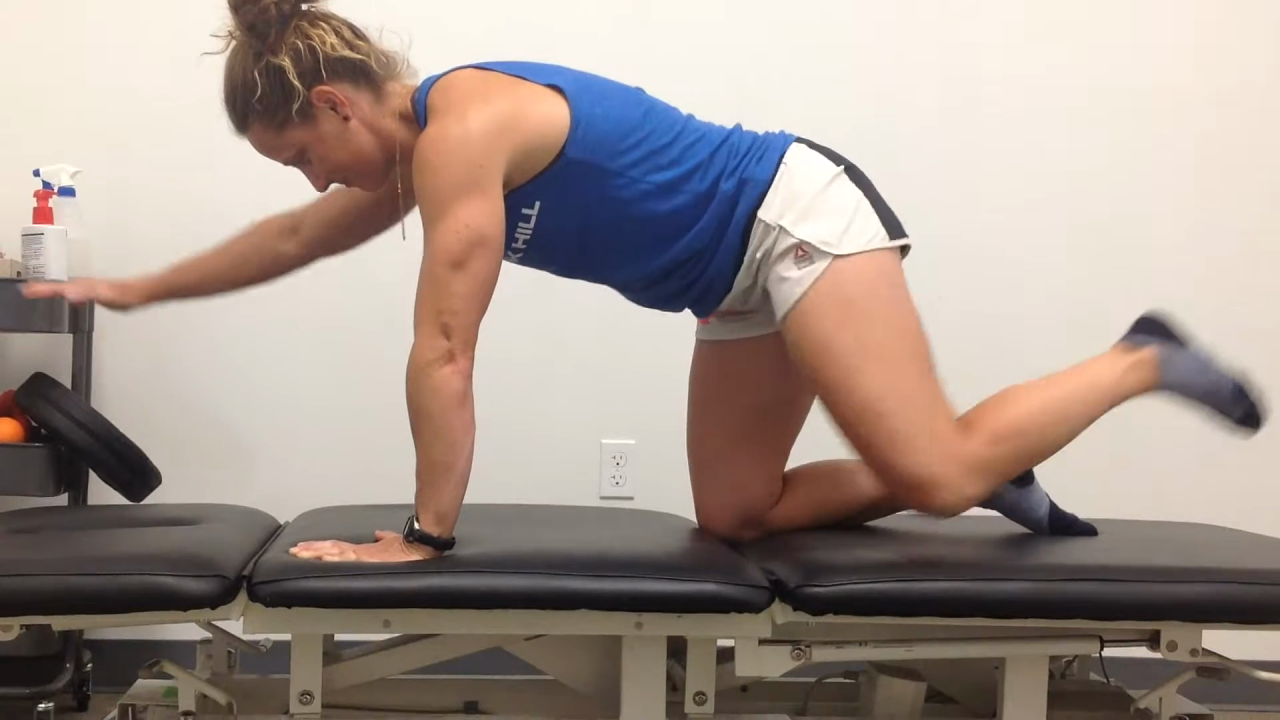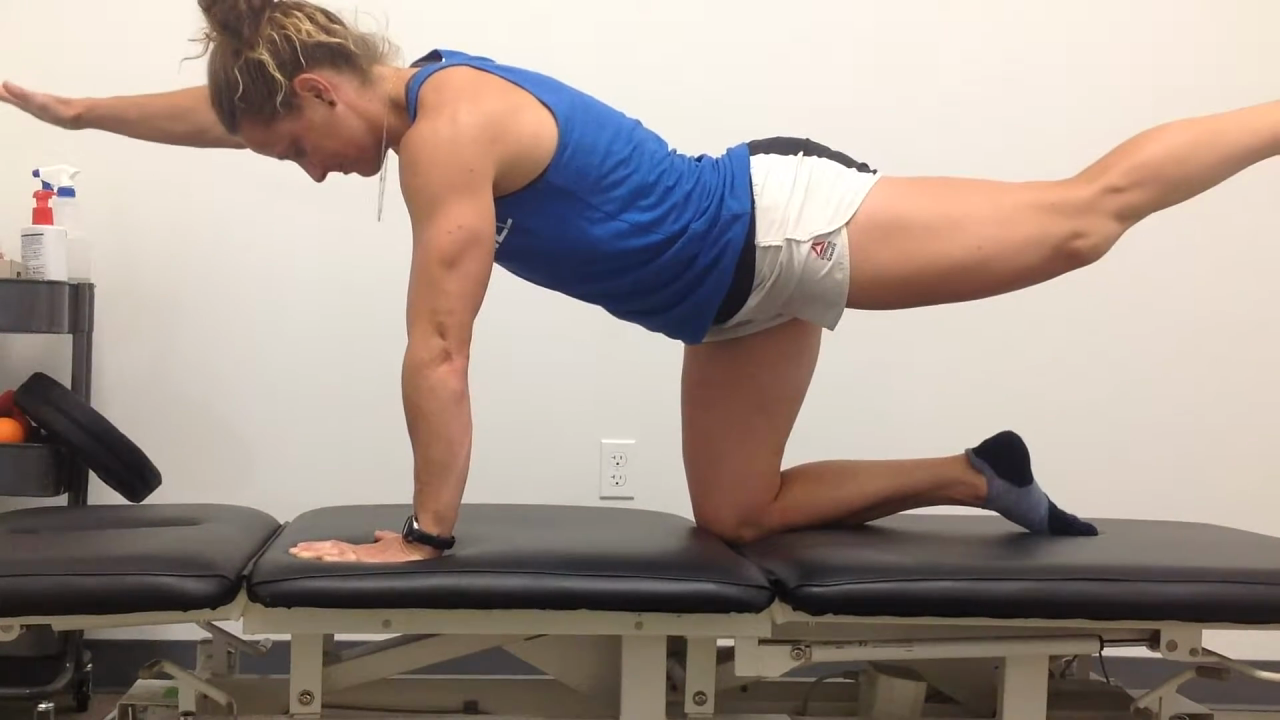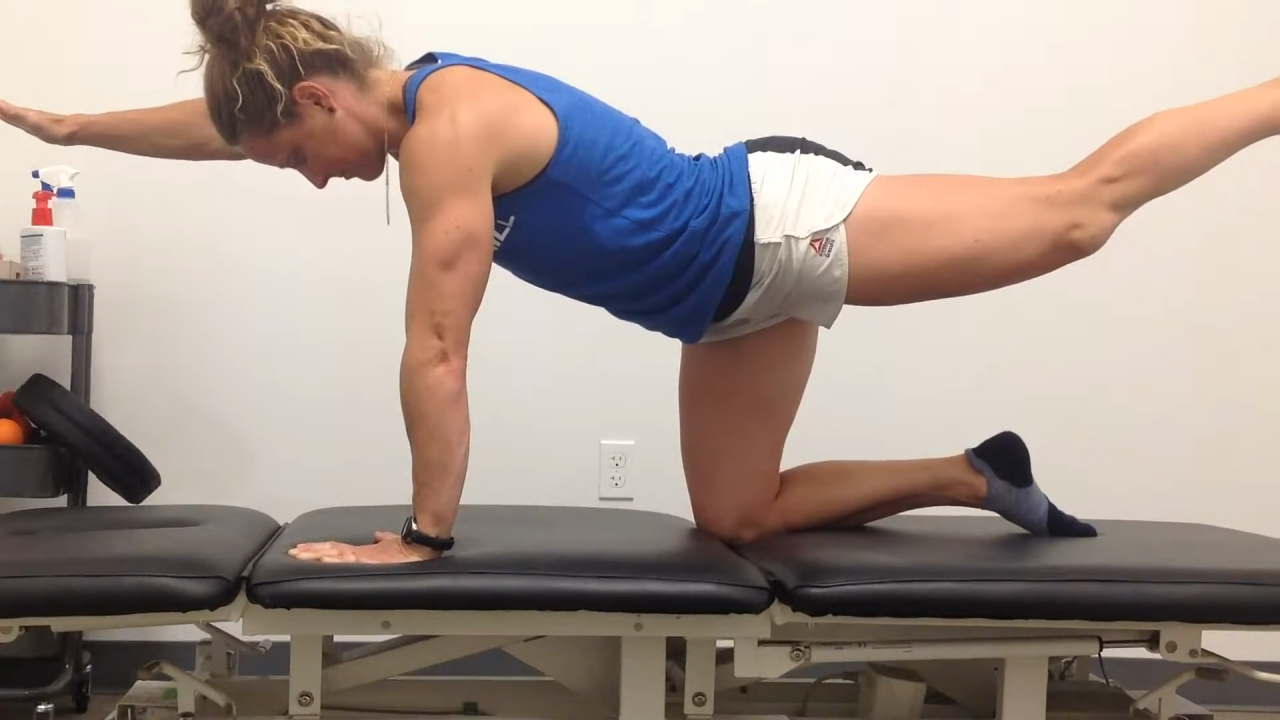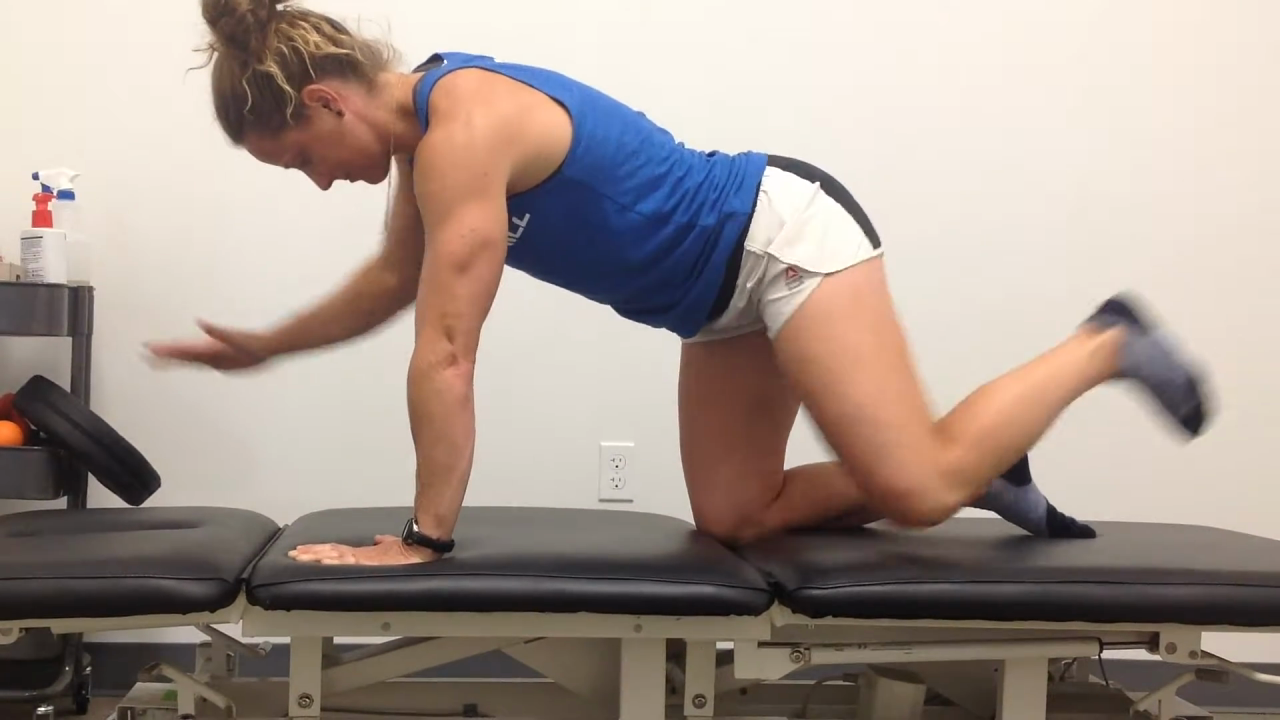
dt=1s
person 1, frame 1
left shoulder: (459, 129)
right shoulder: (422, 146)
left elbow: (443, 356)
right elbow: (292, 239)
left wrist: (424, 532)
right wrist: (142, 289)
left hip: (796, 214)
right hip: (747, 264)
left knee: (937, 477)
right knee: (737, 515)
left ankle: (1144, 354)
right ankle: (993, 479)
person 1, frame 2
left shoulder: (445, 128)
left elbow: (438, 352)
right elbow: (225, 111)
left wrist: (427, 532)
left hip: (787, 220)
right hip: (743, 280)
left knee: (1083, 213)
right knee: (739, 516)
right ankle: (979, 476)
person 1, frame 3
left shoulder: (446, 128)
left elbow: (437, 353)
right elbow: (223, 124)
left wrist: (425, 533)
left hip: (784, 218)
right hip: (739, 281)
left knee: (1078, 205)
right knee: (740, 517)
right ankle: (979, 478)
person 1, frame 4
left shoulder: (460, 129)
right shoulder: (433, 127)
left elbow: (444, 353)
right elbow: (395, 280)
left wrist: (425, 536)
right wrist: (262, 346)
left hip: (787, 229)
right hip: (737, 280)
left knee: (919, 484)
right knee: (738, 517)
left ankle: (1101, 349)
right ankle: (988, 482)
